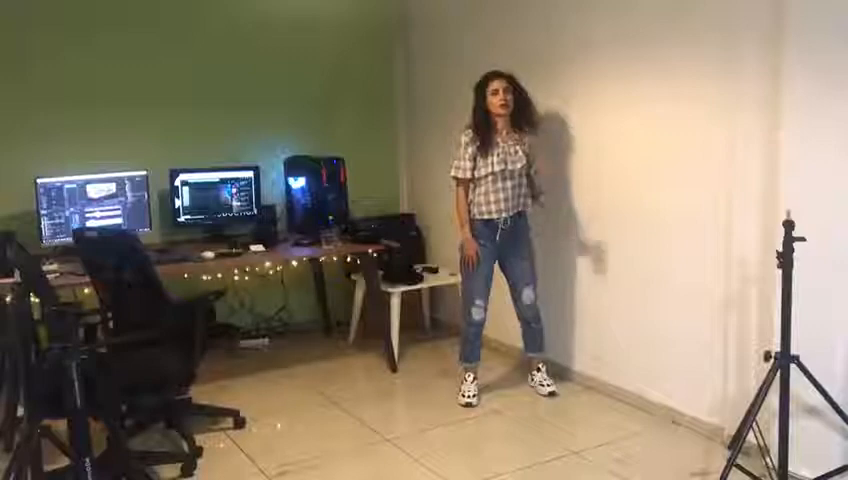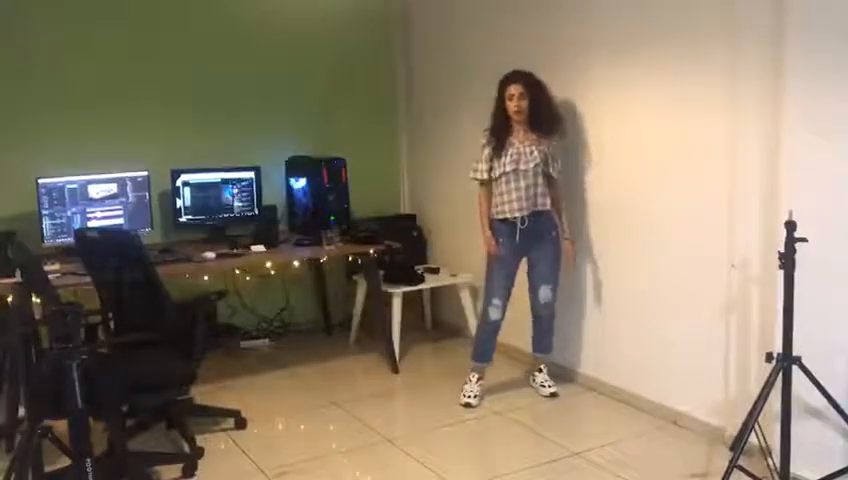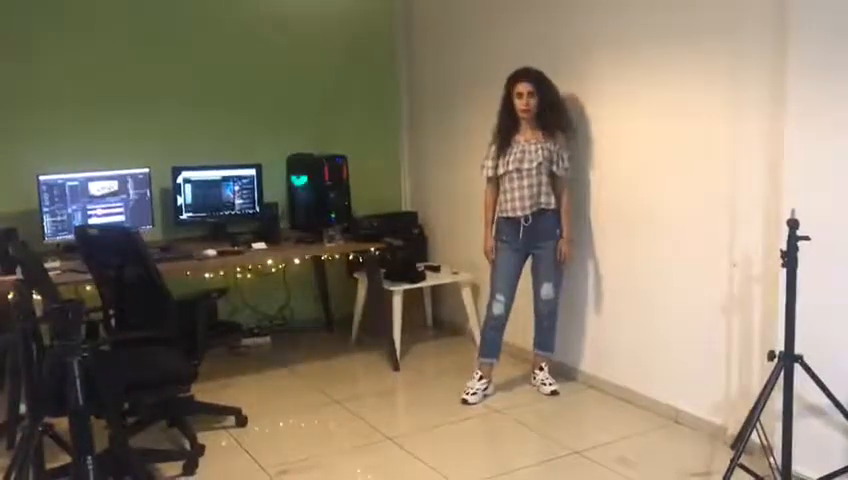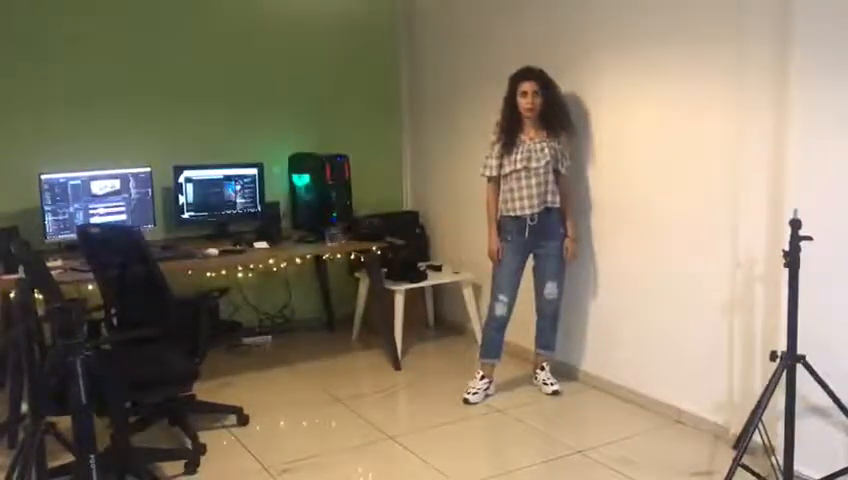
dt=0.7s
person 1, frame 1
left shoulder: (524, 139)
right shoulder: (472, 138)
left elbow: (529, 187)
right elbow: (461, 189)
left wrist: (539, 194)
right wrist: (466, 235)
left hip: (517, 229)
right hip: (482, 231)
left knee: (528, 303)
right knee: (475, 307)
left ankle: (537, 369)
right ankle: (469, 377)
person 1, frame 2
left shoulder: (546, 141)
right shoulder: (493, 142)
left elbow: (554, 190)
right elbow: (484, 190)
left wrist: (565, 233)
right wrist: (487, 233)
left hip: (541, 229)
right hip: (505, 230)
left knee: (544, 303)
right knee: (493, 307)
left ankle: (539, 371)
right ankle: (476, 377)
person 1, frame 3
left shoulder: (554, 140)
right shoulder: (502, 141)
left elbow: (562, 190)
right elbow: (491, 189)
left wrist: (565, 235)
right wrist: (488, 234)
left hip: (546, 227)
right hip: (510, 229)
left knee: (547, 302)
right knee: (498, 304)
left ankle: (541, 370)
right ankle: (483, 376)
person 1, frame 4
left shoulder: (556, 139)
right shoulder: (503, 140)
left elbow: (563, 187)
right elbow: (492, 188)
left wrist: (570, 231)
right wrist: (492, 233)
left hip: (550, 227)
right hip: (513, 228)
left knee: (549, 301)
right knee: (500, 303)
left ankle: (542, 368)
right ankle: (485, 376)
